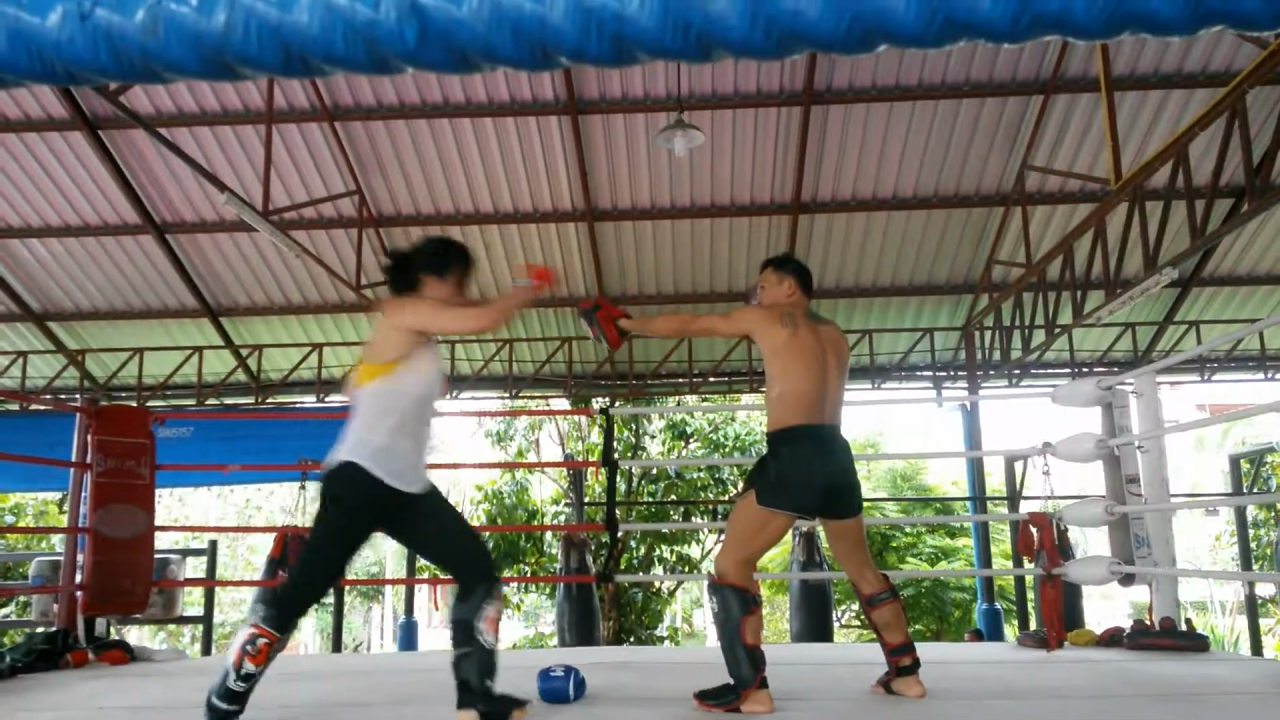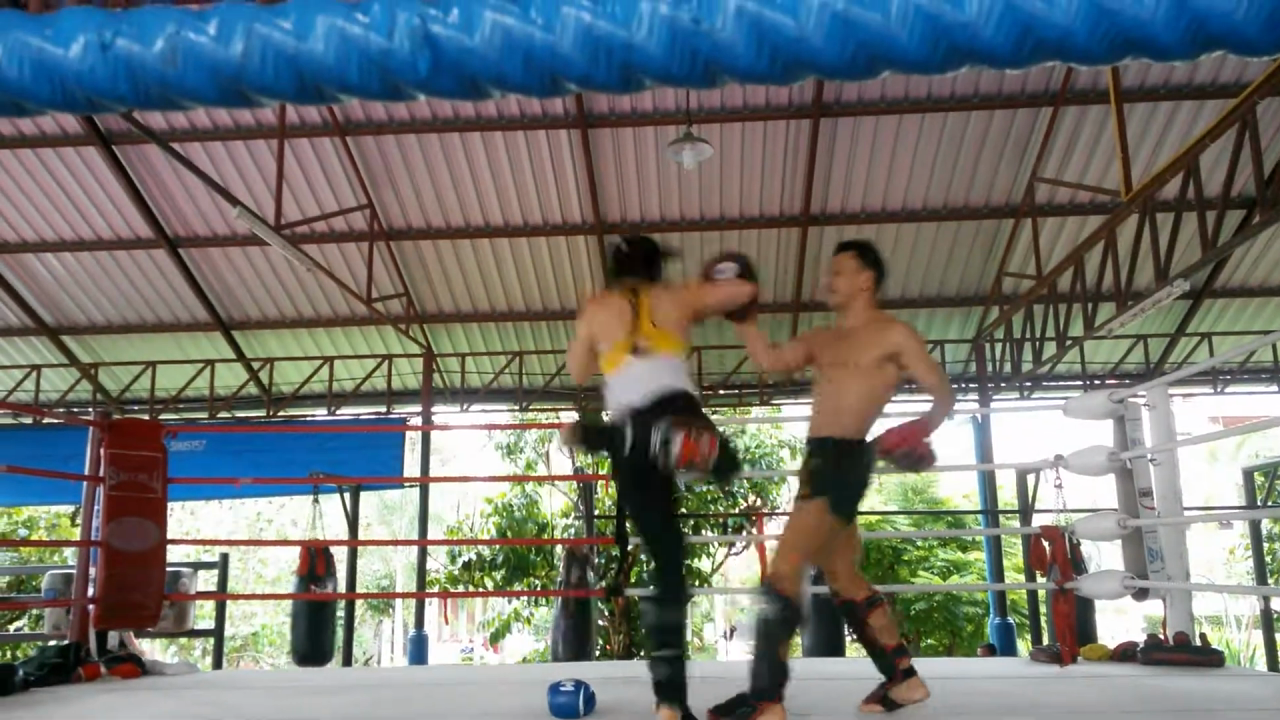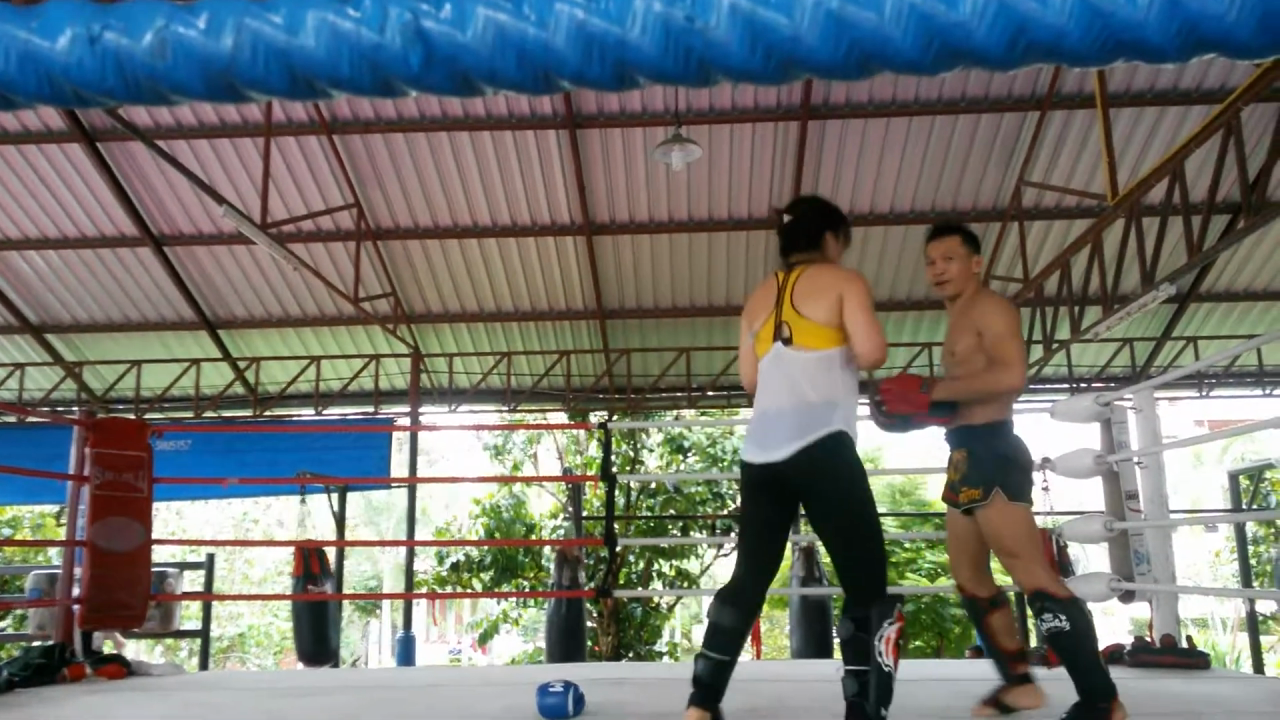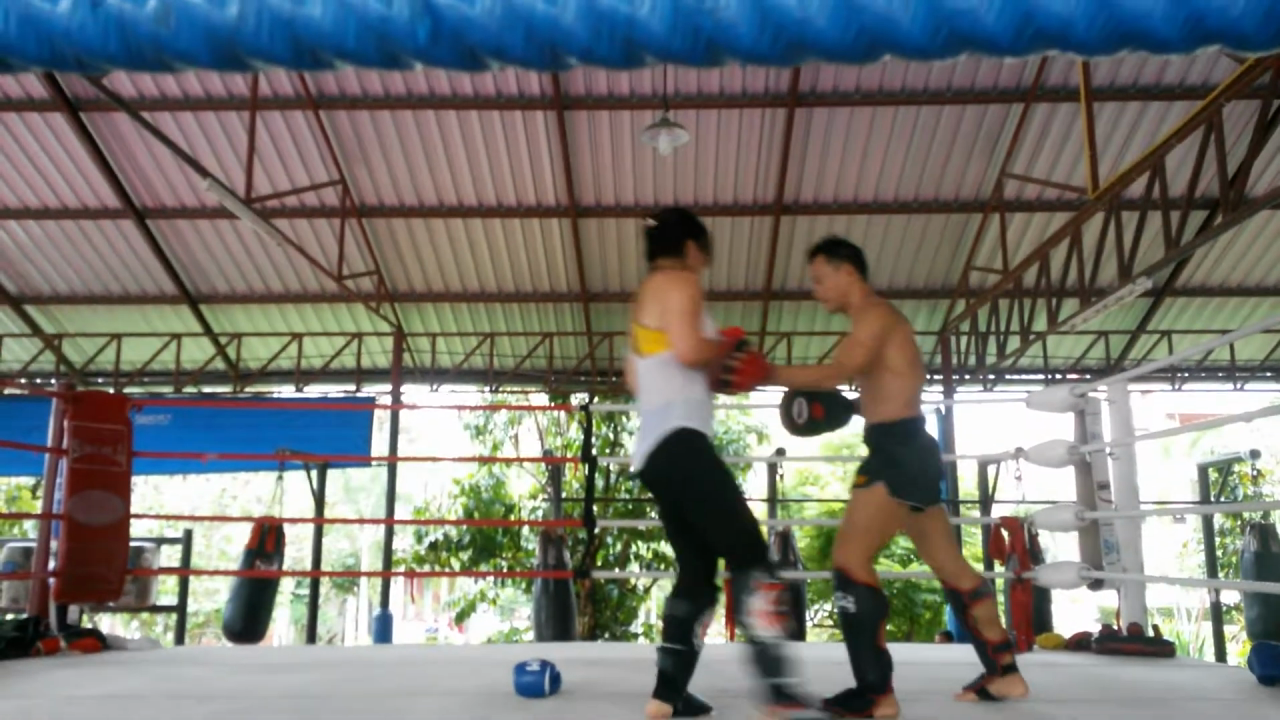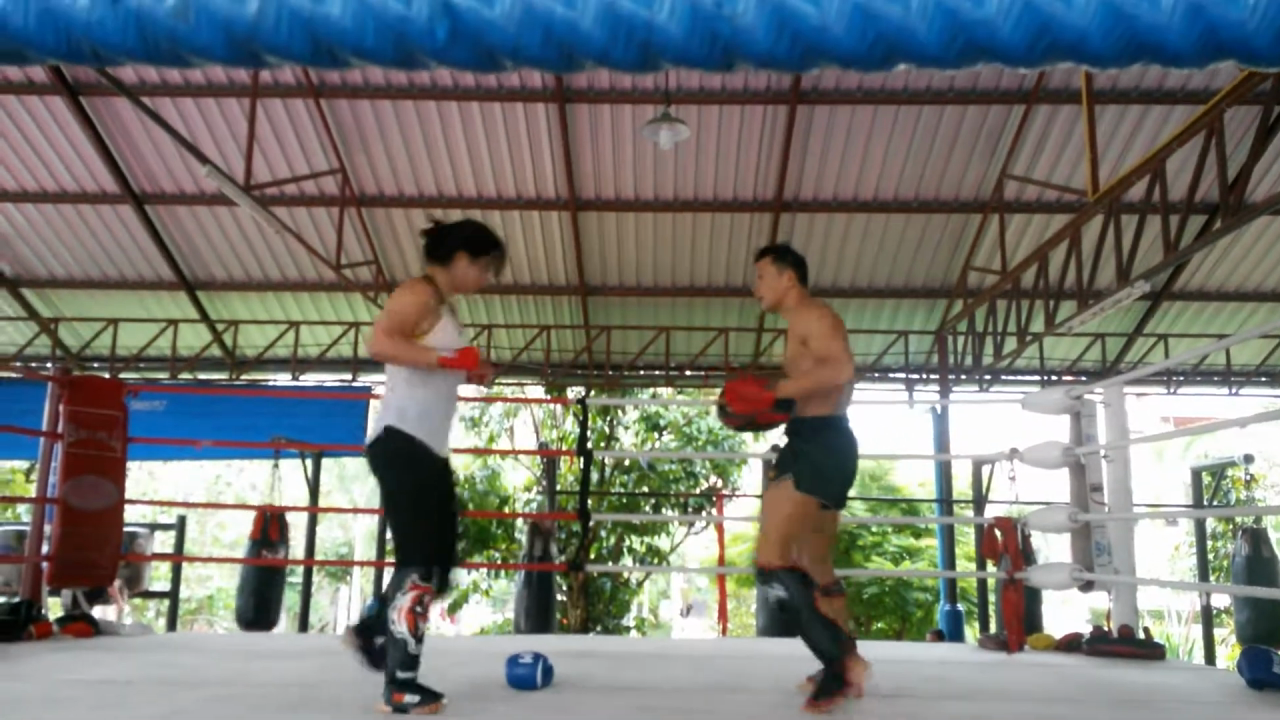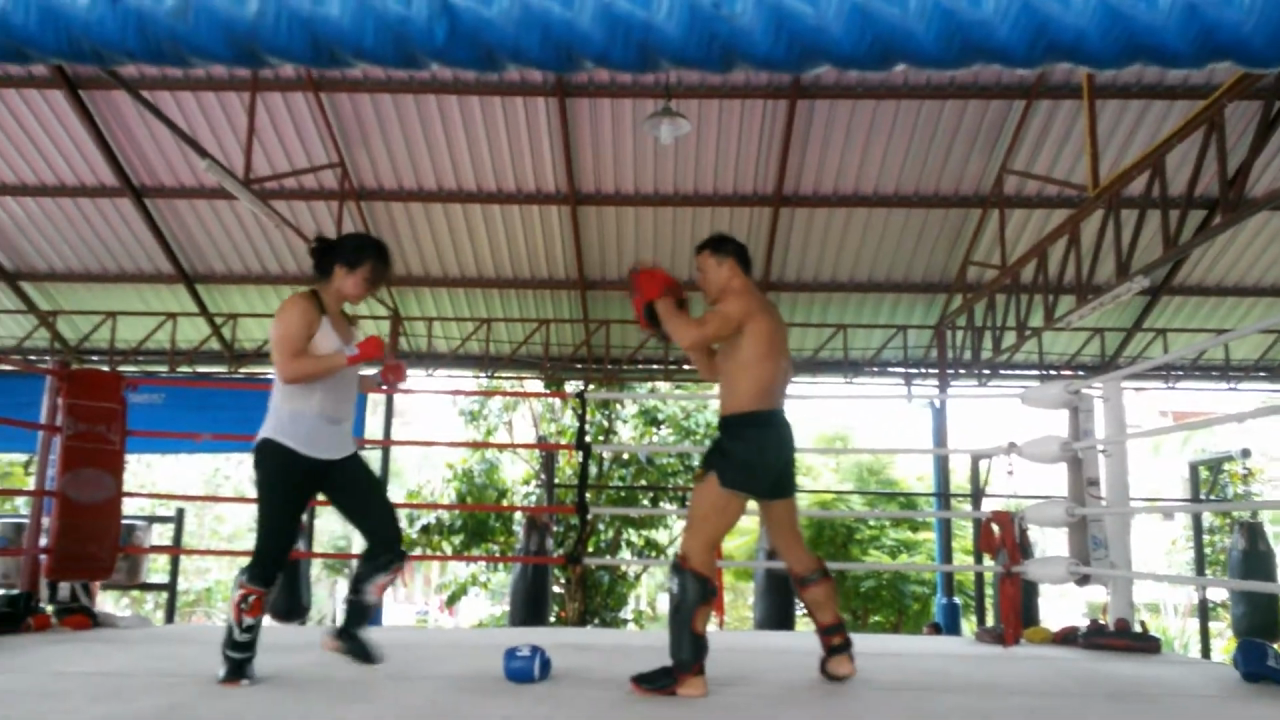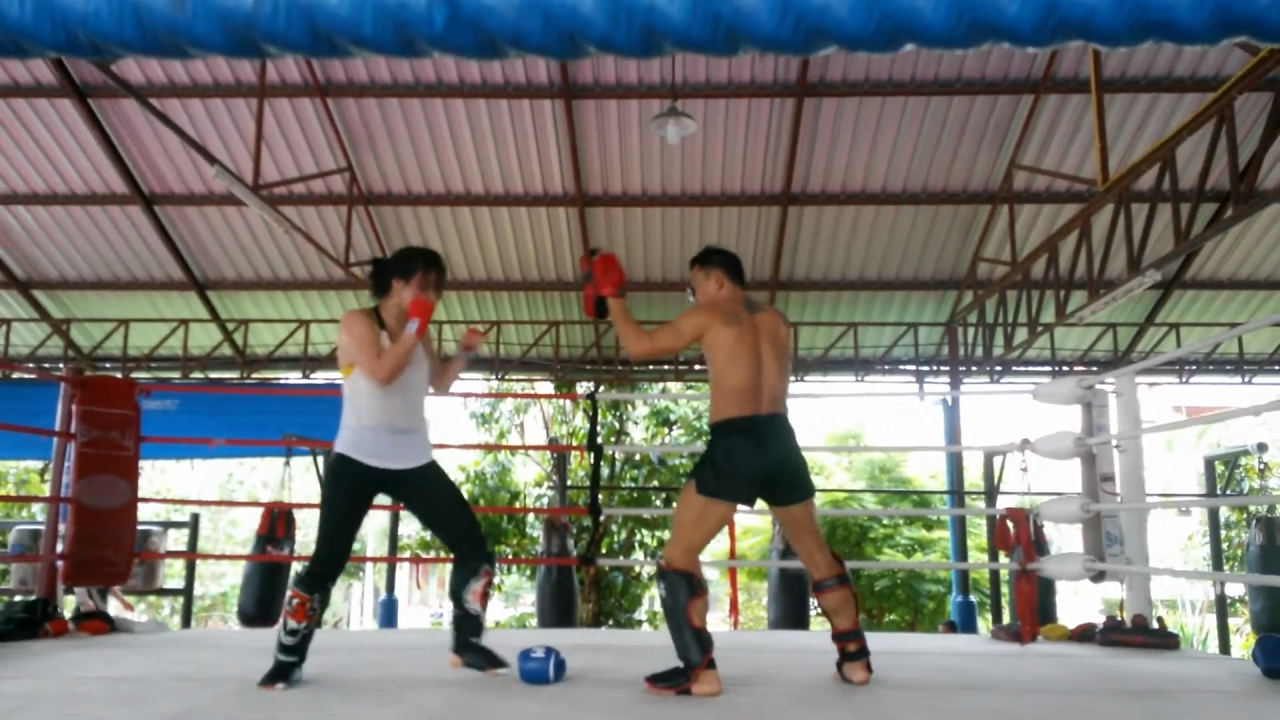
dt=0.7s
person 1, frame 1
left shoulder: (412, 330)
right shoulder: (404, 313)
left elbow: (361, 382)
right elbow: (483, 319)
right wrist: (527, 289)
left hip: (406, 485)
right hip: (358, 478)
left knee: (480, 571)
right knee: (295, 594)
person 1, frame 2
left shoulder: (595, 312)
right shoulder: (675, 296)
left elbow: (579, 375)
right elbow: (745, 292)
right wrist: (696, 302)
left hip: (633, 439)
right hip: (670, 409)
left knee: (668, 567)
right ankle: (616, 436)
person 1, frame 3
left shoulder: (760, 296)
right shoulder: (841, 281)
right elbow: (871, 351)
right wrist: (855, 356)
left hip: (761, 453)
right hip: (820, 448)
left knee: (749, 577)
right knee: (868, 585)
person 1, frame 4
left shoulder: (643, 297)
right shoulder: (678, 282)
right elbow: (689, 350)
left wrist: (714, 367)
right wrist: (727, 346)
left hip: (652, 451)
right hip: (678, 442)
left knee: (696, 573)
right knee: (749, 561)
person 1, frame 5
left shoulder: (442, 307)
right shoulder: (419, 294)
right elbow: (379, 342)
left wrist: (465, 373)
right wrist: (444, 359)
left hip: (425, 449)
right hip: (400, 442)
left knee: (438, 559)
right knee: (418, 561)
left ankle: (371, 630)
right ankle: (401, 686)
person 1, frame 6
left shoulder: (346, 323)
right shoulder: (300, 308)
right elbow: (288, 368)
left wrist: (382, 377)
right wrist: (352, 356)
left hip: (339, 456)
right hip: (286, 449)
left knee: (388, 538)
right knee: (271, 556)
left ankle: (349, 628)
right ankle: (236, 658)
person 1, frame 7
left shoulder: (417, 333)
right shoulder: (359, 323)
left elbow: (440, 383)
right elbow: (381, 372)
left wrist: (465, 350)
right wrist: (415, 326)
left hip: (413, 463)
right hip: (355, 461)
left knee: (472, 543)
right knee: (328, 562)
left ankle: (467, 644)
right ankle: (286, 660)
person 2, frame 1
left shoulder: (769, 317)
right shoulder: (836, 336)
left elbow: (685, 324)
left wrist: (624, 323)
left hip: (793, 455)
right hip: (835, 455)
left knee: (732, 563)
right knee: (860, 565)
left ankle: (750, 685)
right ankle: (905, 671)
person 2, frame 2
left shoulder: (894, 333)
right shoulder: (828, 338)
left elbow: (943, 393)
right elbow: (771, 363)
left wrist: (919, 428)
right wrist: (740, 317)
left hip: (840, 464)
right hip: (830, 465)
left knee: (785, 570)
right knee: (843, 577)
right ankle: (902, 677)
person 2, frame 3
left shoulder: (991, 308)
right shoulder: (961, 320)
left elbow: (1011, 373)
left wrist: (934, 391)
right wrist: (919, 401)
left hip: (989, 452)
right hip: (970, 456)
left knee: (1033, 574)
right knee: (969, 576)
person 2, frame 4
left shoulder: (874, 316)
right shoulder: (875, 325)
left elbow: (837, 371)
left wrist: (765, 372)
left hip: (898, 451)
right hip: (905, 451)
left knee: (849, 560)
right knee: (949, 564)
right ankle: (1004, 672)
person 2, frame 5
left shoulder: (811, 314)
right shoulder: (807, 324)
left elbow: (843, 369)
left wrist: (774, 392)
right wrist: (767, 405)
left hip: (818, 444)
right hip: (826, 446)
left knee: (772, 556)
right knee: (811, 563)
left ankle: (843, 656)
right ankle: (839, 669)
person 2, frame 6
left shoulder: (740, 302)
right shoulder: (765, 313)
left elbow: (692, 336)
right elbow: (713, 363)
left wrist: (661, 302)
right wrist: (671, 313)
left hip: (745, 437)
right hip: (774, 436)
left knee: (695, 548)
right knee: (792, 548)
left ankle: (688, 671)
right ankle: (838, 652)
person 2, frame 7
left shoulder: (709, 315)
right shoulder: (776, 320)
left elbow: (641, 347)
left wrist: (611, 298)
left hip: (734, 446)
right hip: (778, 441)
left knee: (677, 555)
right knee: (817, 554)
left ankle: (700, 670)
right ankle: (855, 658)
